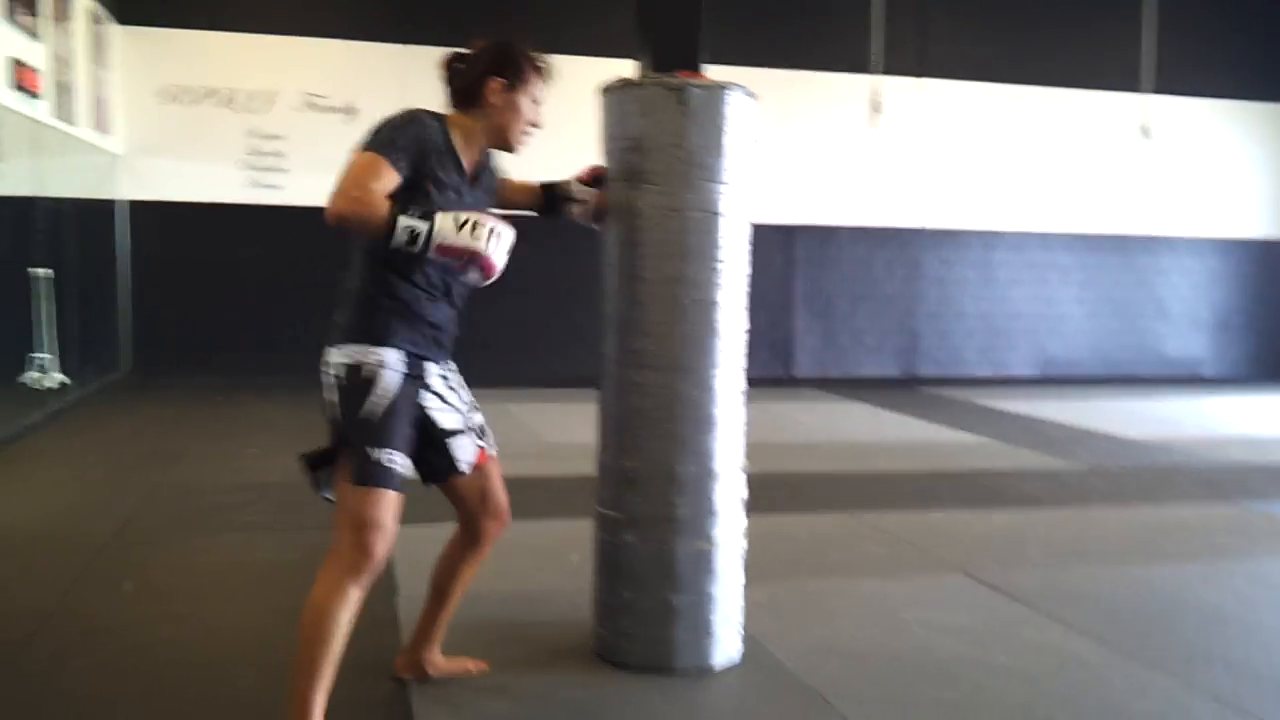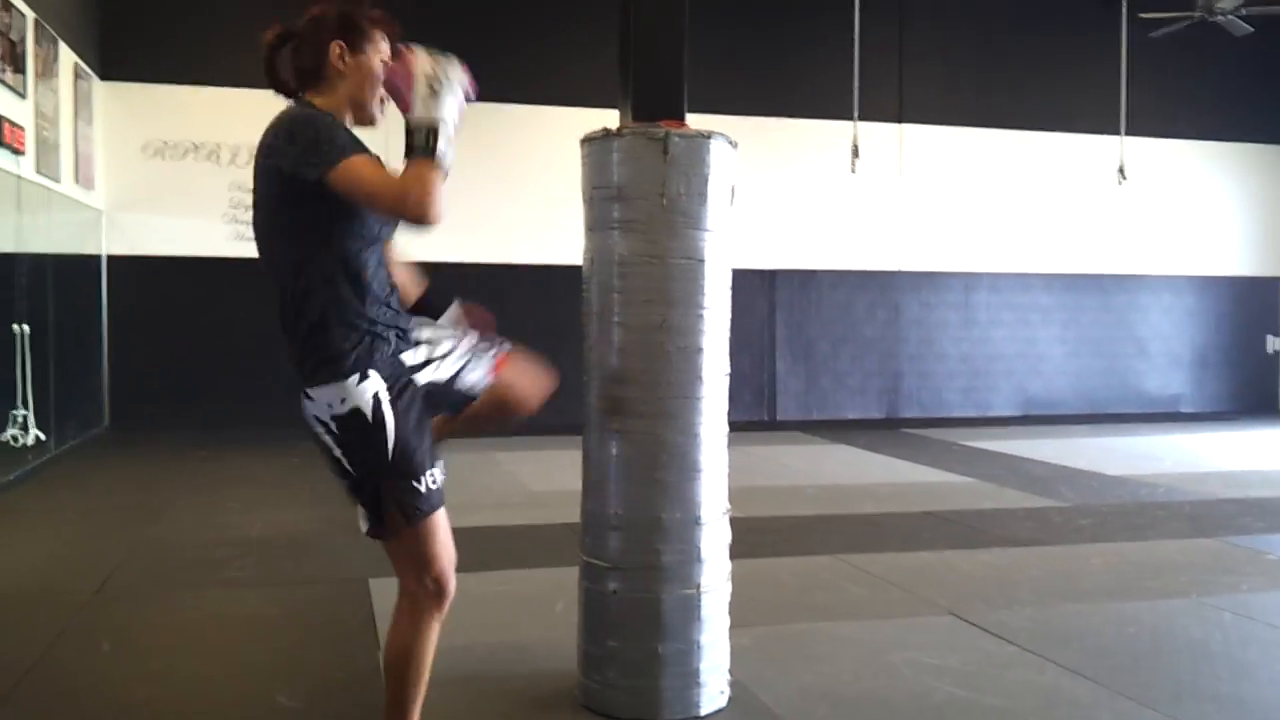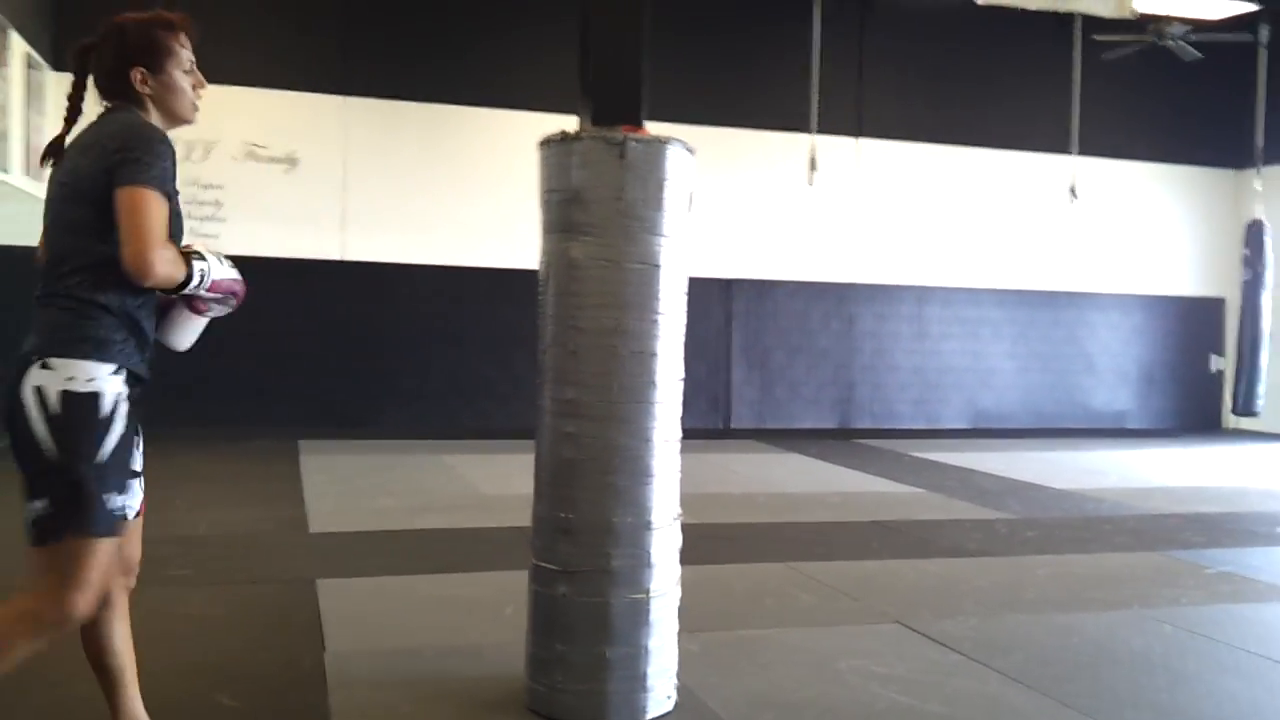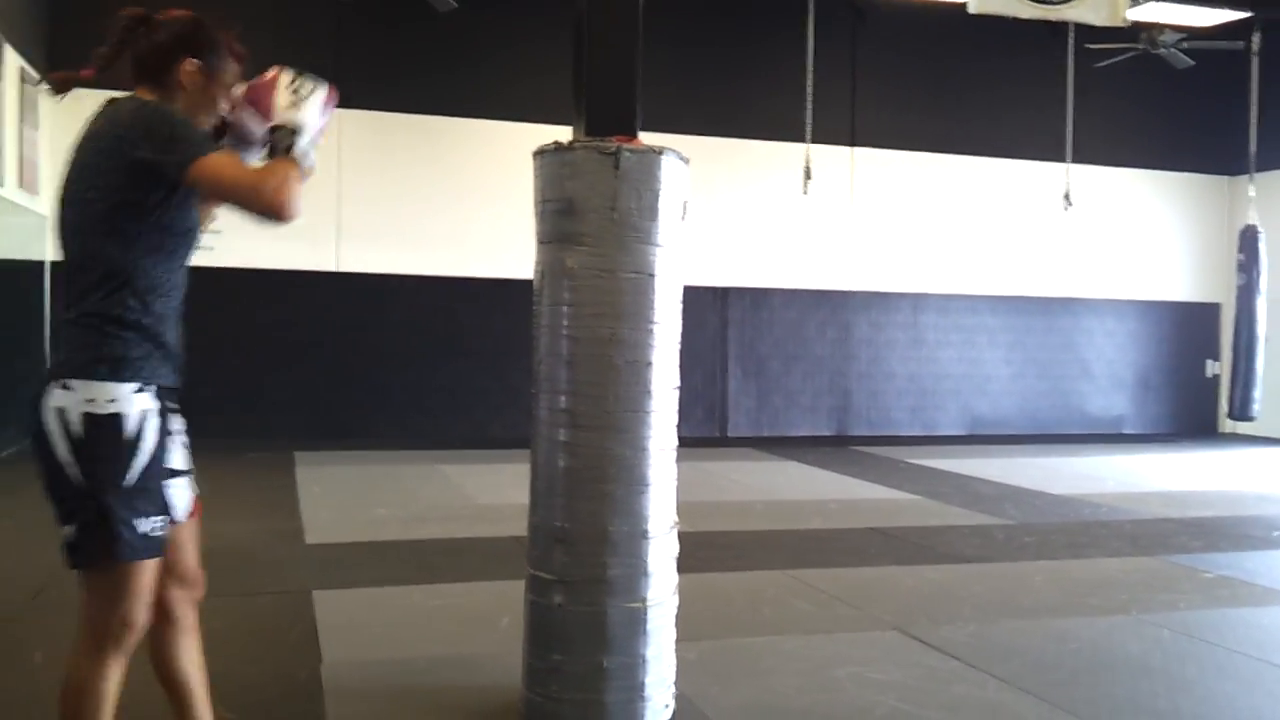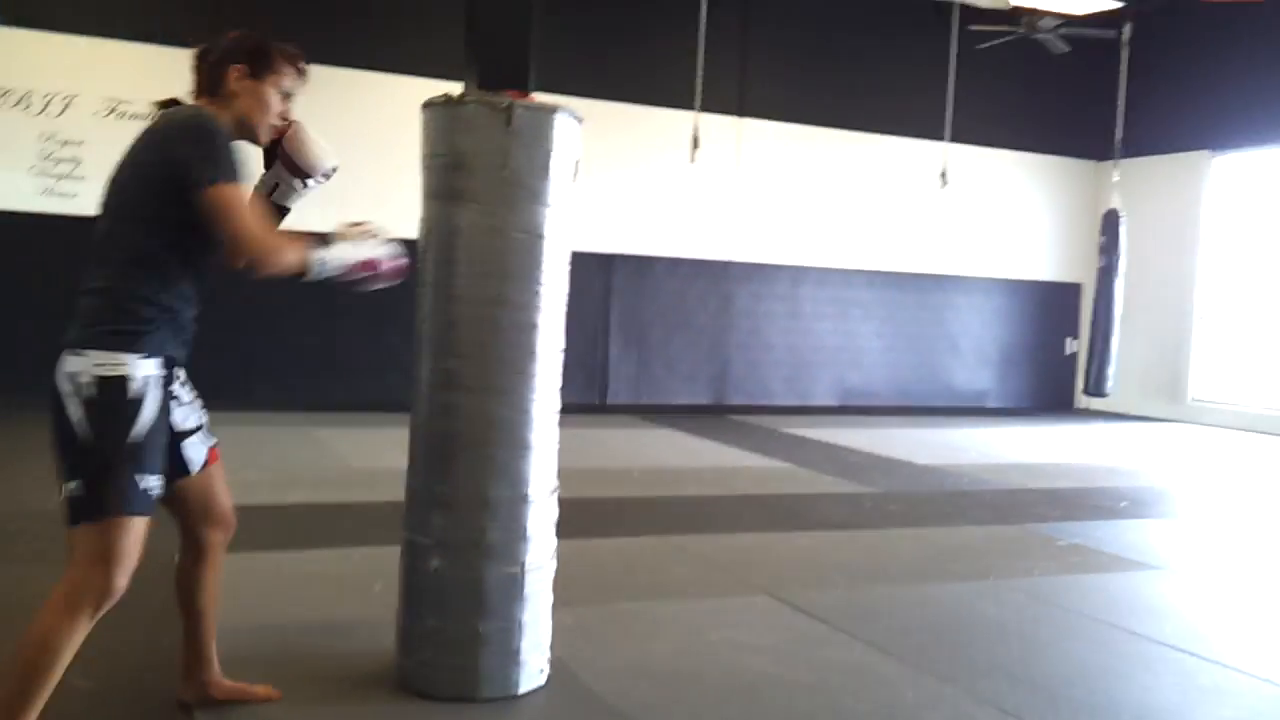
dt=1s
person 1, frame 1
left shoulder: (476, 161)
right shoulder: (415, 132)
left elbow: (510, 194)
right elbow: (346, 205)
left wrist: (563, 196)
right wrist: (435, 230)
left hip: (429, 366)
right hip: (374, 360)
left knee: (488, 516)
right knee: (360, 553)
left ankle: (421, 653)
person 1, frame 2
left shoulder: (324, 140)
right shoulder: (303, 135)
right elbow: (421, 206)
left wrist: (442, 309)
right wrist: (432, 118)
left hip: (396, 342)
right hip: (355, 384)
left knee: (526, 386)
right knee: (433, 580)
person 1, frame 3
left shoulder: (86, 149)
right shoulder: (144, 142)
right elbow: (145, 261)
left wrist: (175, 295)
right wrist: (202, 270)
left hip: (63, 378)
right hip: (84, 381)
left knee: (114, 574)
right knee: (66, 597)
person 1, frame 4
left shoulder: (125, 130)
right shoulder: (150, 123)
left elbow: (186, 212)
right elbow: (277, 201)
left wrist: (250, 133)
right wrist: (295, 126)
left hip: (140, 392)
right hip: (106, 397)
left knee: (178, 586)
right knee: (117, 622)
person 1, frame 5
left shoulder: (188, 138)
right shoulder: (200, 135)
left elbow: (230, 244)
right elbow: (262, 253)
left wrist: (286, 187)
right wrist: (343, 253)
left hip: (153, 364)
right hip: (116, 362)
left knee: (212, 520)
right knee: (99, 580)
